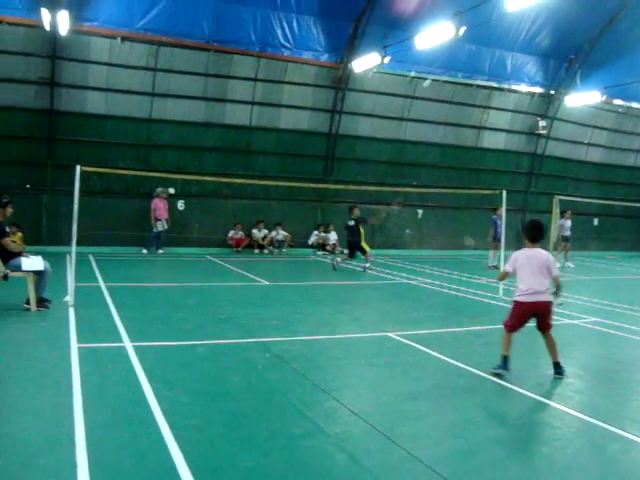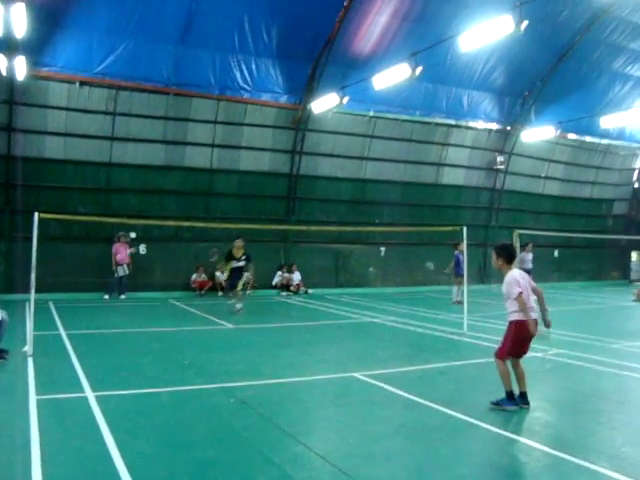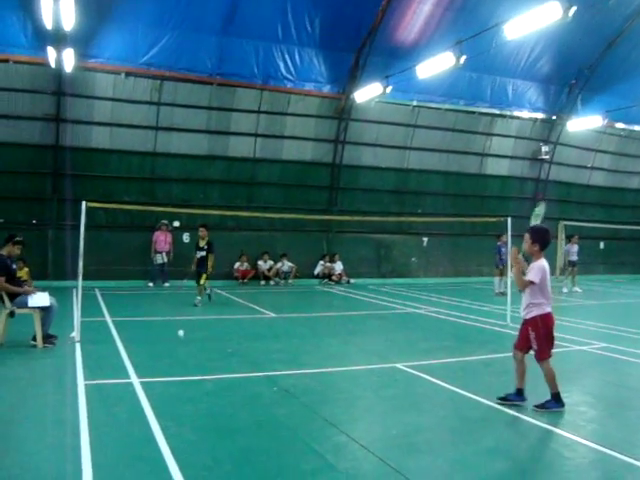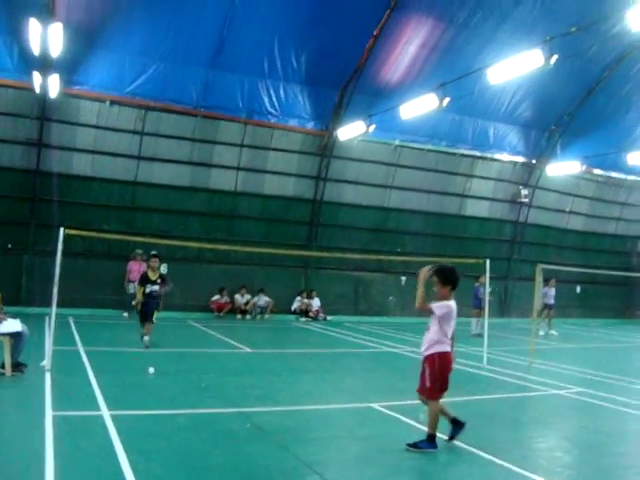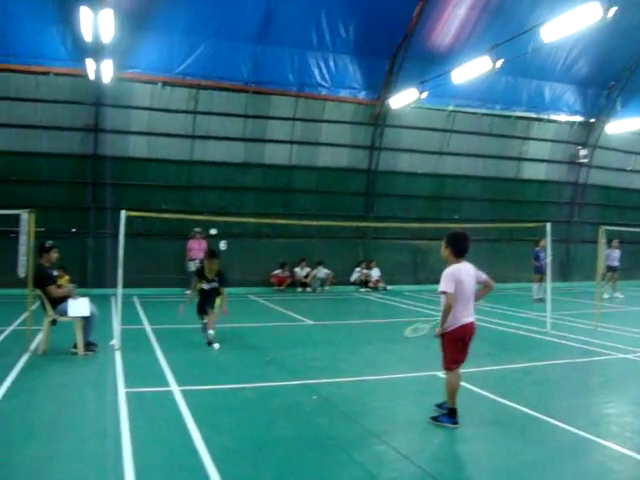
dt=1s
person 1, frame 1
left shoulder: (517, 256)
right shoulder: (547, 257)
left elbow: (501, 277)
right elbow: (557, 281)
left wrist: (509, 271)
right wrist: (557, 292)
left hip: (523, 302)
right hip: (544, 302)
left knee: (508, 329)
right knee: (546, 332)
left ankle: (504, 364)
right ankle: (557, 367)
person 1, frame 2
left shoulder: (510, 279)
right shoulder: (520, 274)
left elbow: (522, 301)
right elbow: (539, 293)
left wrist: (530, 322)
right wrist: (545, 316)
left hip: (520, 323)
right hip: (527, 322)
left knee: (500, 357)
right knee: (515, 359)
left ankle: (510, 398)
right ankle: (523, 397)
person 1, frame 3
left shoulder: (539, 266)
right shoulder: (536, 265)
left elbow: (521, 286)
right elbow: (525, 281)
left wrist: (515, 261)
right wrist: (519, 263)
left hip: (539, 318)
right hip: (531, 317)
left knee: (543, 359)
right knee: (518, 353)
left ankle: (556, 400)
right ankle: (518, 393)
person 1, frame 4
left shoulder: (445, 306)
right shoulder: (447, 305)
left elbow: (420, 306)
left wrist: (421, 280)
right wrist: (448, 351)
left hip: (437, 356)
right hip: (434, 355)
left knee: (432, 398)
right knee: (425, 396)
left ankle: (430, 440)
right ankle: (454, 422)
person 1, frame 5
left shoulder: (449, 273)
right shoulder: (470, 268)
left elbow: (449, 303)
right elbow: (490, 285)
left wrist: (440, 326)
left hip: (453, 327)
right hip: (469, 324)
left knee: (451, 370)
right knee: (455, 367)
left ankle: (451, 415)
right ankle: (450, 403)
